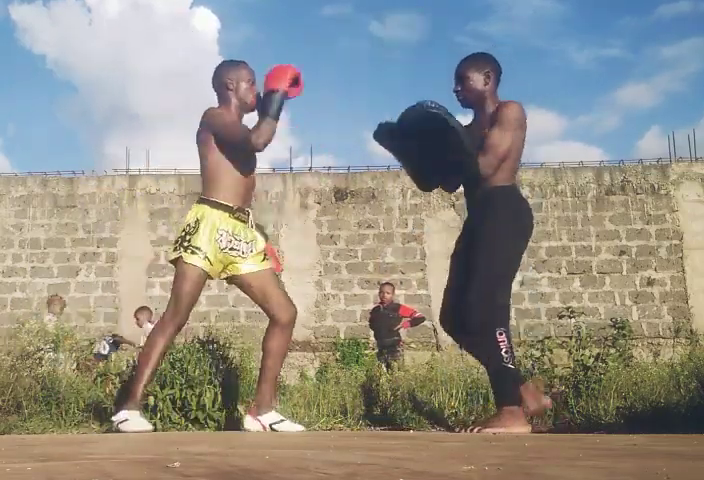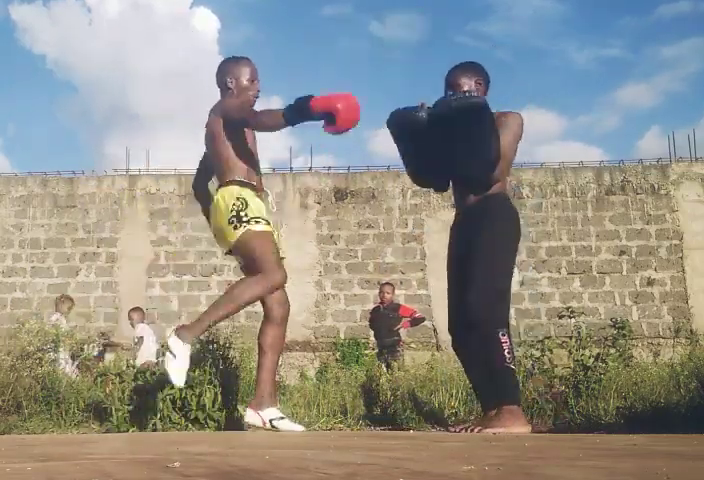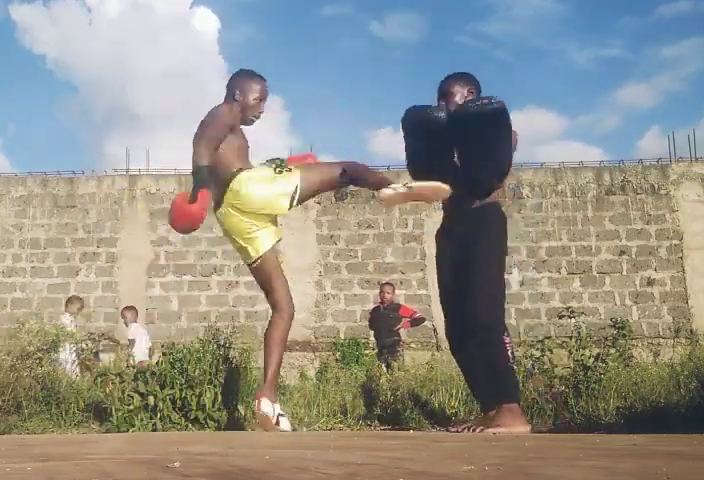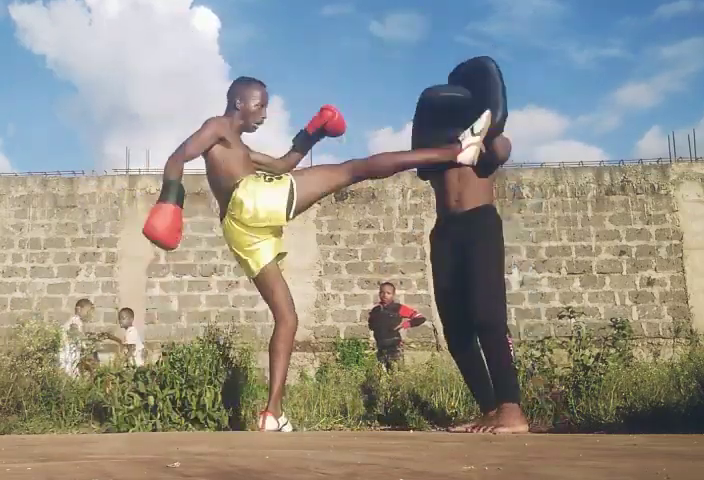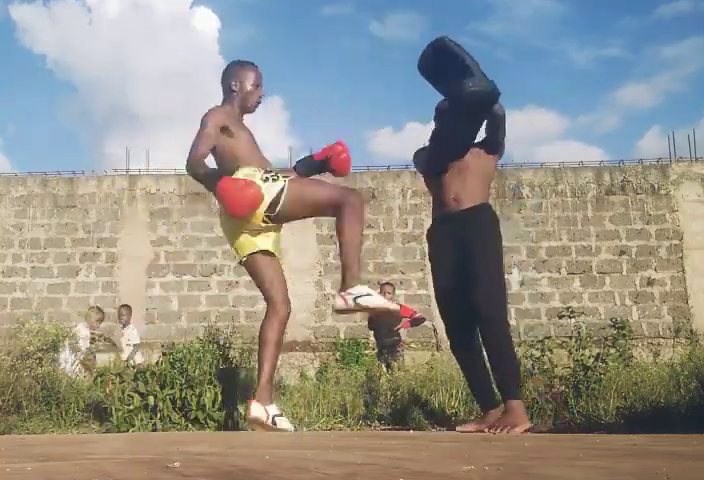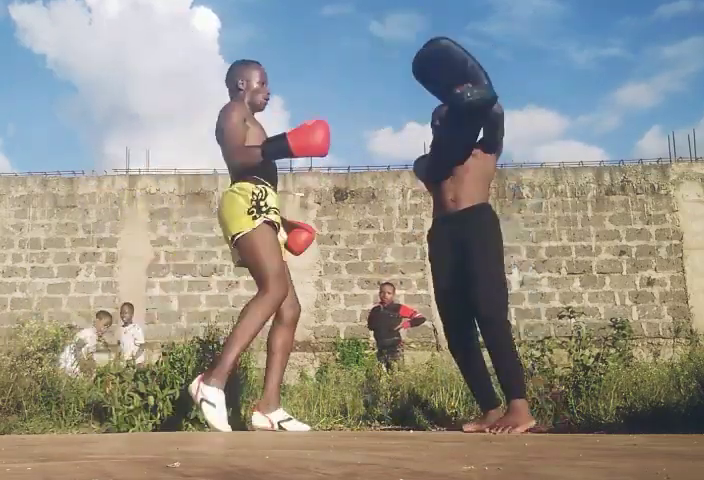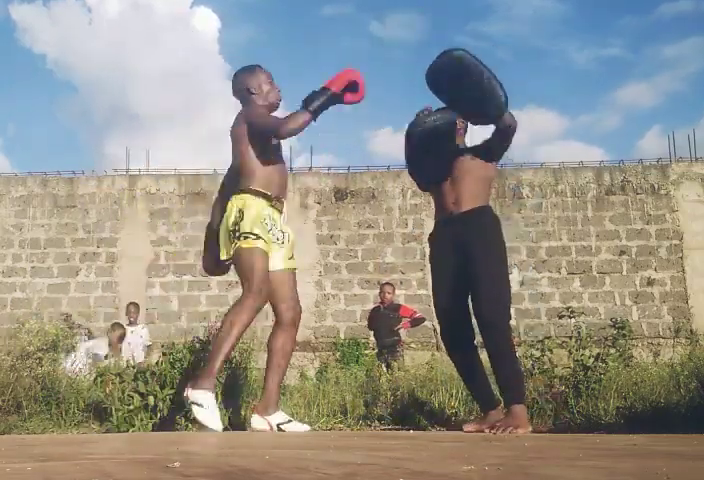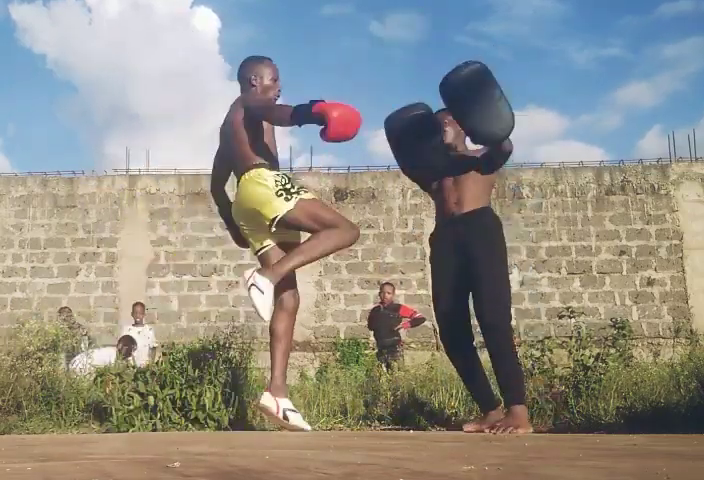
dt=0.1s
person 1, frame 1
left shoulder: (510, 112)
right shoulder: (470, 130)
left elbow: (483, 168)
left hip: (503, 213)
right hip: (480, 217)
left knee: (485, 308)
right knee: (456, 315)
left ankle: (511, 411)
right ankle: (520, 390)
person 1, frame 2
left shoulder: (507, 121)
right shoulder: (446, 133)
left elbow: (492, 170)
right elbow: (437, 181)
right wrist: (422, 144)
left hip: (494, 215)
right hip: (464, 223)
left knee: (486, 309)
right knee: (461, 323)
left ankle: (512, 412)
right ankle: (494, 407)
person 1, frame 3
left shoulder: (501, 132)
left elbow: (489, 181)
right elbow: (427, 181)
right wrist: (429, 153)
left hip: (484, 223)
right hip: (451, 231)
left knee: (486, 312)
right knee: (458, 328)
left ankle: (512, 411)
right ankle: (492, 409)
person 1, frame 4
left shoulder: (493, 142)
left elbow: (497, 156)
right elbow: (426, 168)
right wrist: (439, 131)
left hip: (481, 225)
right hip: (445, 232)
left knee: (486, 314)
right knee: (455, 327)
left ankle: (510, 409)
right ankle: (489, 409)
person 1, frame 5
left shoulder: (486, 145)
right shoulder: (426, 155)
left elbow: (497, 116)
right elbow: (431, 163)
left wrist: (478, 94)
right wrist: (450, 124)
left hip: (479, 223)
right hip: (442, 231)
left knee: (489, 309)
right knee: (458, 325)
left ankle: (515, 406)
right ankle: (490, 408)
person 1, frame 6
left shoulder: (484, 148)
right shoulder: (422, 164)
left elbow: (493, 114)
right elbow: (430, 173)
left wrist: (475, 84)
right wrist: (445, 131)
left hip: (479, 224)
right hip: (441, 231)
left knee: (490, 310)
right knee: (457, 321)
left ankle: (519, 407)
right ankle: (492, 407)
person 1, frame 7
left shoulder: (483, 153)
right shoulder: (430, 167)
left elbow: (507, 127)
right elbow: (423, 173)
right wrist: (431, 147)
left hip: (480, 229)
right hip: (444, 237)
left knee: (492, 316)
right knee: (453, 329)
left ankle: (517, 411)
right ankle: (490, 409)
person 1, frame 8
left shoulder: (484, 153)
right shoulder: (431, 161)
left elbow: (503, 150)
right elbow: (424, 177)
left hip: (481, 227)
right hip: (444, 235)
left knee: (493, 316)
right knee: (451, 327)
left ankle: (518, 411)
right ankle: (490, 406)
person 2, frame 1
left shoulder: (238, 138)
right shoulder: (215, 117)
right elbow: (258, 140)
right wrist: (276, 96)
left hip: (242, 232)
right hip: (210, 225)
left knee: (285, 314)
right knee: (175, 318)
left ankle: (261, 411)
right ankle: (129, 407)
person 2, frame 2
left shoulder: (222, 125)
right shoulder: (226, 106)
left elbow: (202, 179)
right elbow: (264, 120)
left wrist: (213, 216)
right wrist: (312, 108)
left hip: (245, 205)
right hip: (239, 201)
left knee: (279, 309)
right knee: (272, 275)
left ankle: (263, 406)
right ankle: (186, 335)
person 2, frame 3
left shoulder: (228, 134)
right shoulder: (222, 114)
right elbow: (203, 139)
left wrist: (285, 168)
right wrist: (201, 182)
left hip: (236, 215)
right hip: (252, 188)
left knee: (283, 308)
right knee: (347, 168)
left ankle: (268, 398)
right ankle: (392, 189)
person 2, frame 4
left shoulder: (238, 147)
right shoulder: (217, 128)
left elbow: (281, 165)
right elbow: (176, 159)
left wrist: (311, 133)
right wrist: (171, 197)
left hip: (242, 229)
right hip: (255, 201)
left knee: (286, 317)
right knee: (357, 167)
left ankle: (273, 412)
right ankle: (453, 150)
person 2, frame 5
left shoulder: (237, 130)
right shoulder: (219, 116)
left elbow: (275, 172)
right elbow: (193, 162)
left wrist: (316, 162)
right wrist: (220, 183)
left hip: (244, 221)
right hip: (252, 192)
left knee: (279, 305)
right knee: (350, 199)
left ankle: (262, 402)
right ankle: (352, 287)
person 2, frame 6
left shoulder: (248, 123)
right shoulder: (233, 111)
right elbow: (237, 154)
left wrist: (284, 223)
right wrist: (285, 147)
left hip: (260, 207)
right hip: (249, 202)
left knee: (290, 310)
right knee: (274, 291)
left ankle: (268, 408)
right ankle: (213, 381)
person 2, frame 7
left shoulder: (260, 127)
right shoulder: (251, 114)
left elbow: (225, 187)
right elbow: (285, 128)
left wrist: (212, 237)
right wrist: (323, 98)
left hip: (271, 223)
right hip: (250, 213)
left knee: (290, 316)
right knee: (255, 295)
left ankle: (267, 410)
right ankle: (202, 385)
person 2, frame 8
left shoulder: (233, 121)
right shoulder: (248, 102)
left elbow: (217, 180)
right elbow: (272, 111)
left wrist: (232, 223)
right wrist: (312, 112)
left hip: (248, 205)
right hip: (261, 184)
left knee: (288, 300)
right knee: (344, 229)
left ankle: (276, 395)
right ankle: (267, 276)
